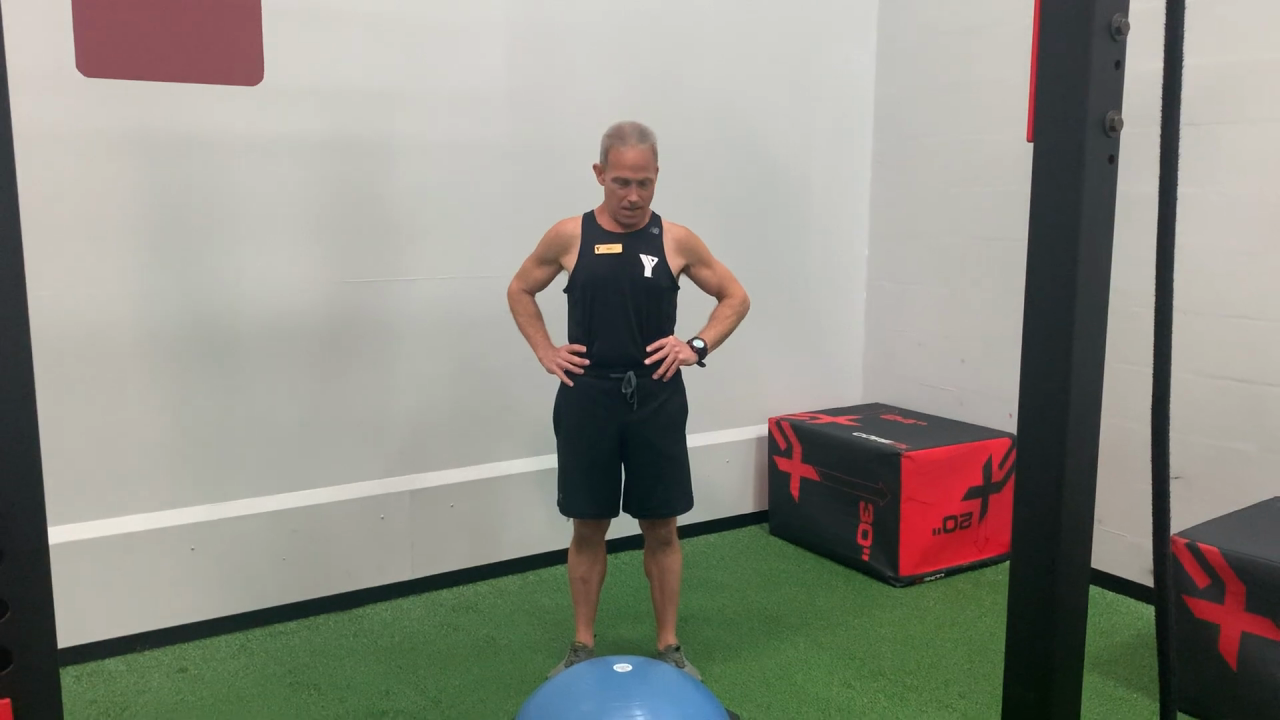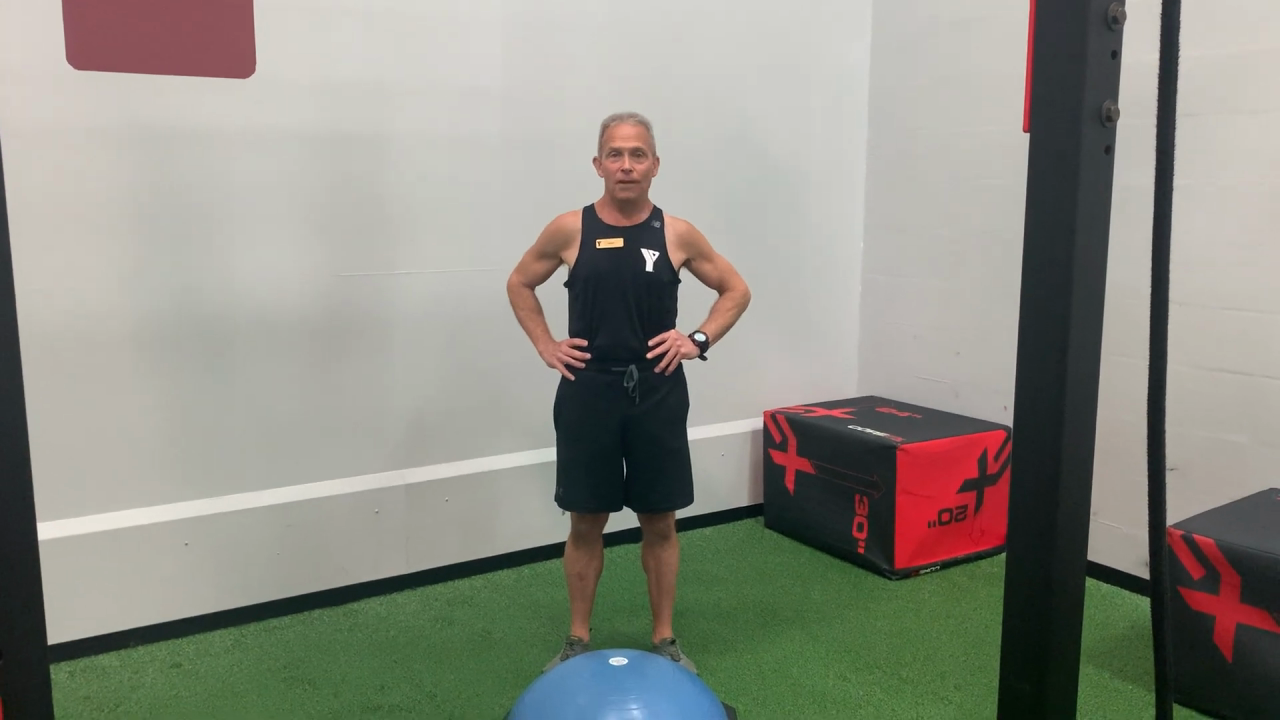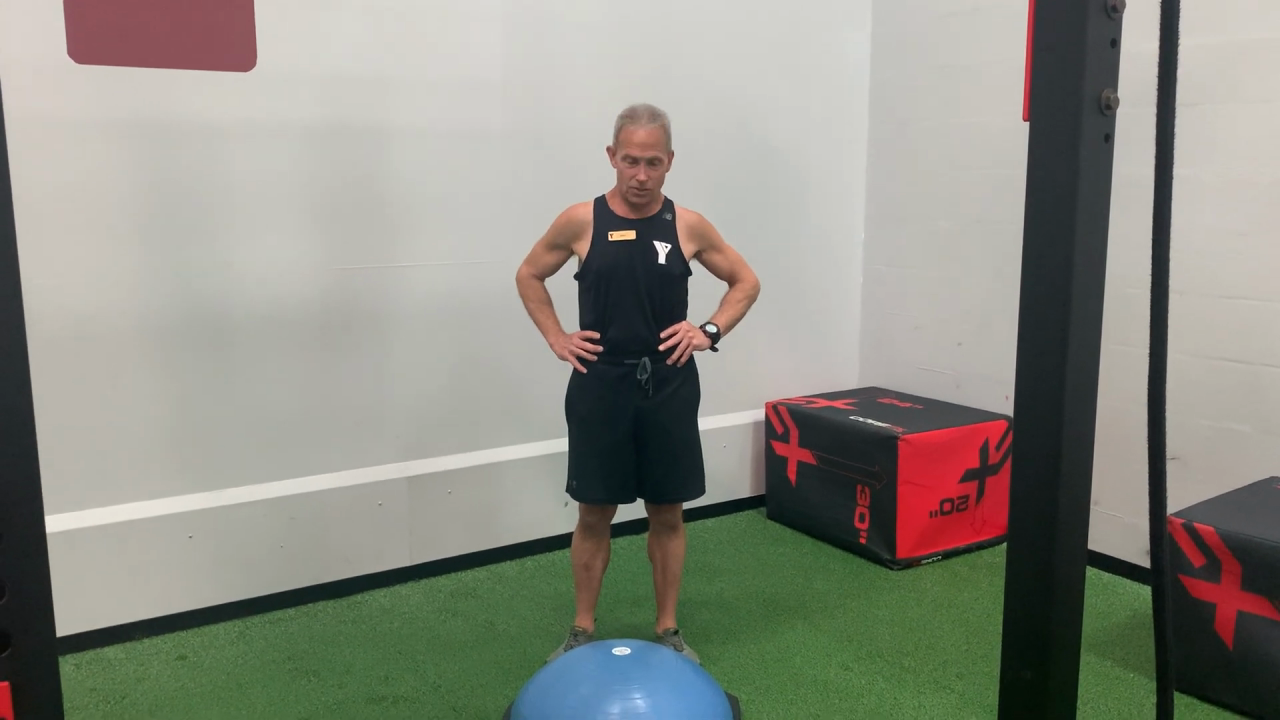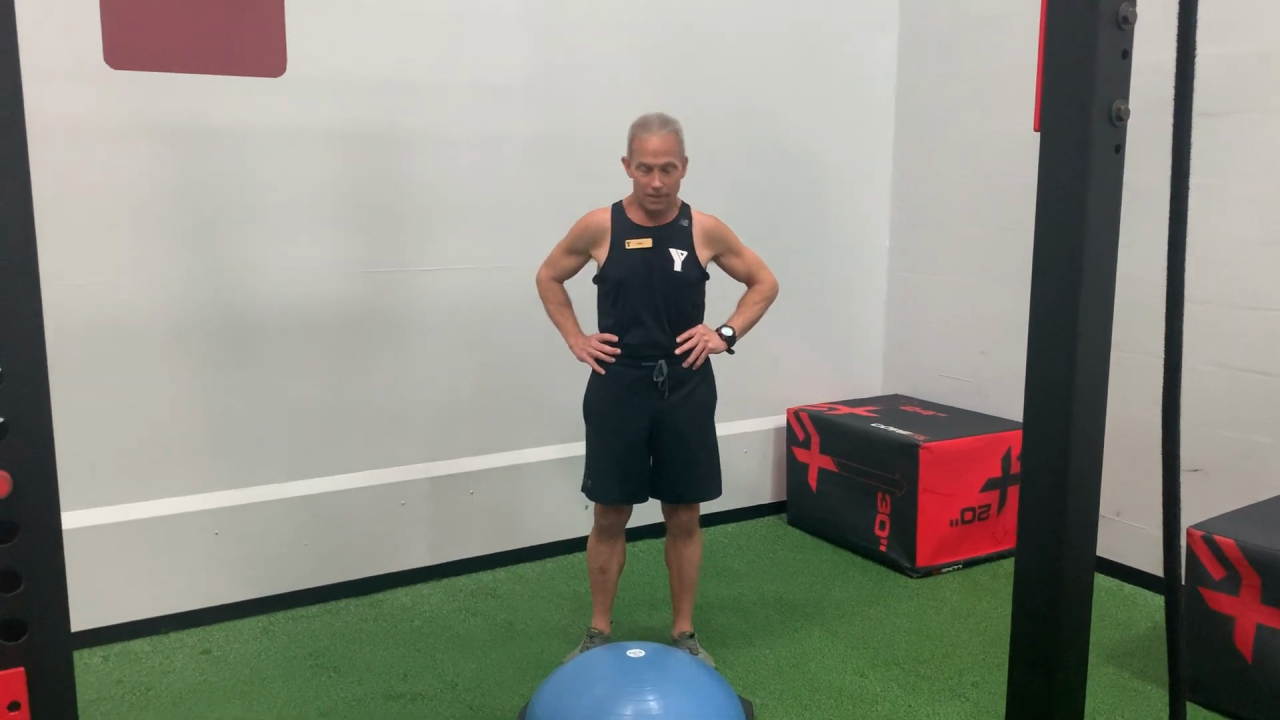
dt=1s
person 1, frame 1
left shoulder: (677, 239)
right shoulder: (568, 235)
left elbow: (735, 297)
right elbow: (520, 290)
left wrist: (698, 347)
right wrist: (545, 351)
left hip: (657, 399)
right hip: (587, 398)
left knee: (661, 528)
right knee: (588, 528)
left ankle: (668, 645)
right ankle: (582, 645)
person 1, frame 2
left shoulder: (677, 233)
right shoulder: (569, 229)
left elbow: (736, 289)
right elbow: (520, 283)
left wrist: (699, 341)
right wrist: (545, 345)
left hip: (658, 392)
right hip: (588, 392)
left knee: (659, 523)
right knee: (586, 523)
left ankle: (664, 639)
right ankle: (577, 640)
person 1, frame 3
left shoulder: (689, 225)
right shoulder: (580, 221)
left elbow: (745, 282)
right elbow: (529, 275)
left wrist: (710, 332)
right wrist: (556, 337)
left hip: (669, 386)
right hip: (600, 386)
left knee: (668, 514)
right knee: (594, 514)
left ankle: (668, 630)
right ankle: (582, 630)
person 1, frame 4
left shoulder: (705, 229)
right shoulder: (598, 226)
left elbow: (764, 282)
right elbow: (548, 277)
left wrist: (726, 334)
right wrist: (576, 339)
left hip: (686, 388)
right hip: (618, 387)
left knee: (684, 516)
right knee: (609, 516)
left ankle: (684, 633)
right ankle: (598, 631)
